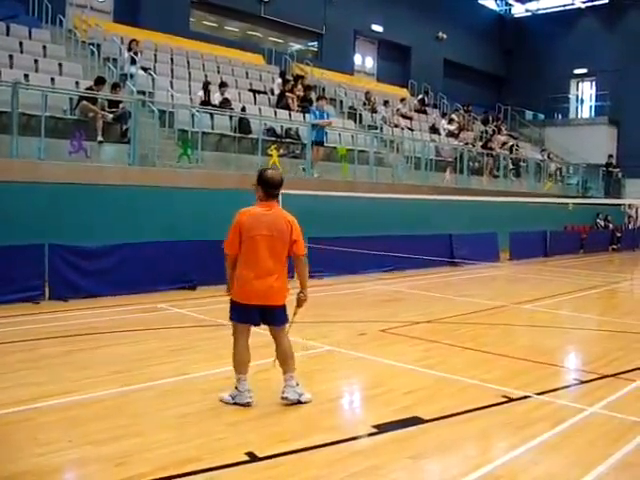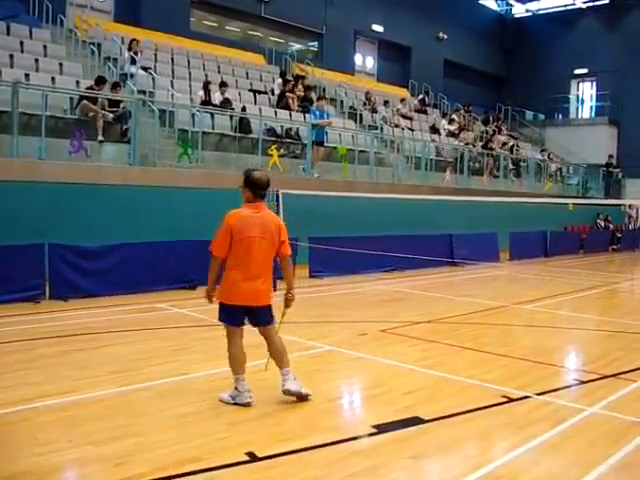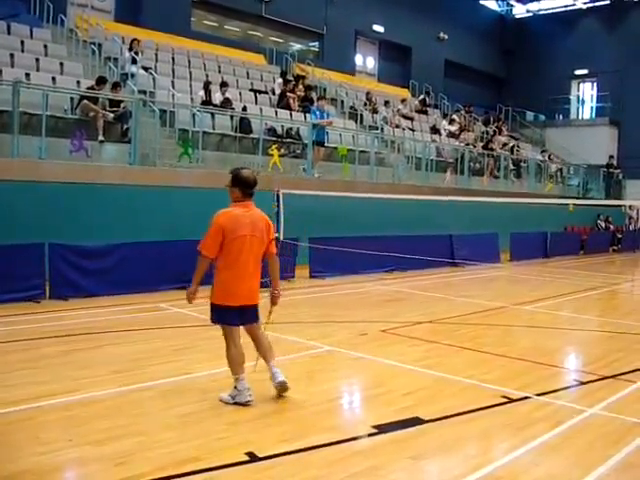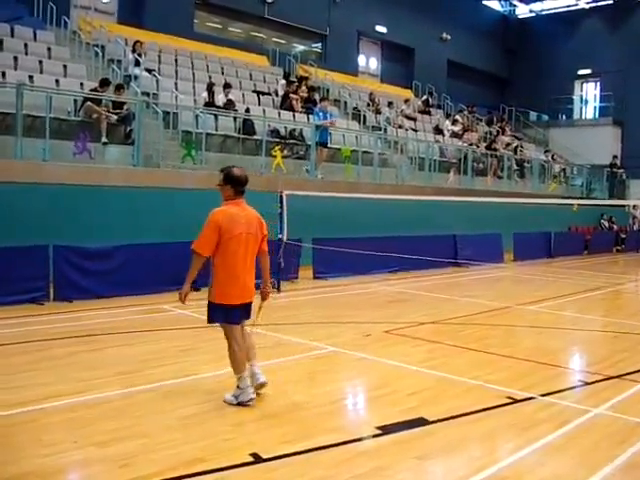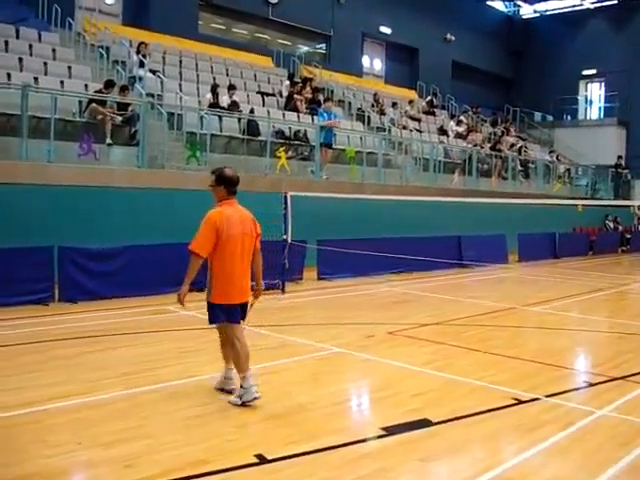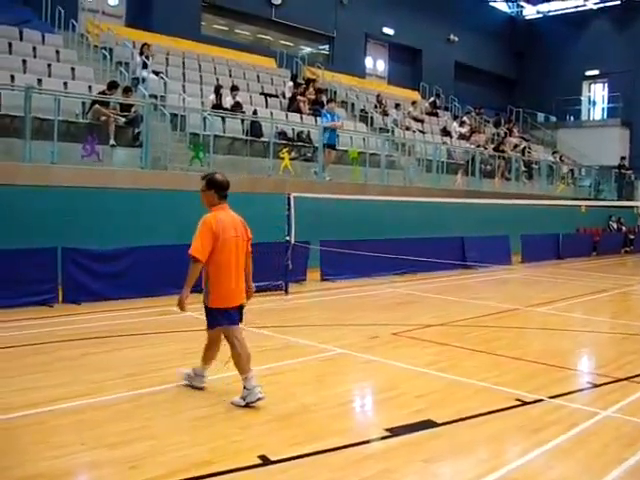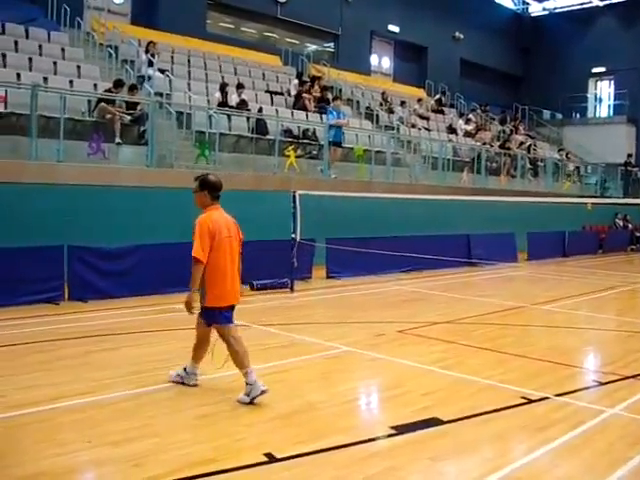
dt=0.1s
person 1, frame 1
left shoulder: (244, 216)
right shoulder: (289, 221)
left elbow: (230, 255)
right elbow: (299, 258)
left wrist: (230, 281)
right wrist: (303, 289)
left hip: (245, 290)
right hip: (275, 292)
left knee: (240, 337)
right knee: (281, 338)
left ankle: (242, 391)
right ankle: (291, 388)
person 1, frame 2
left shoulder: (233, 218)
right shoulder: (276, 221)
left elbow: (217, 256)
right elbow: (286, 259)
left wrist: (211, 284)
right wrist: (290, 290)
left hip: (232, 291)
right hip: (261, 293)
left knee: (234, 338)
right knee: (271, 335)
left ankle: (241, 391)
right ankle: (289, 381)
person 1, frame 3
left shoulder: (224, 217)
right shoulder: (263, 219)
left elbow: (207, 255)
right elbow: (272, 257)
left wrist: (195, 284)
right wrist: (275, 287)
left hip: (226, 292)
right hip: (250, 291)
left knee: (232, 338)
right knee: (256, 332)
left ankle: (241, 390)
right ankle: (276, 374)
person 1, frame 4
left shoulder: (219, 216)
right shoulder: (256, 217)
left elbow: (201, 253)
right elbow: (264, 254)
left wrist: (188, 283)
right wrist: (266, 283)
left hip: (223, 291)
right hip: (246, 290)
left knee: (233, 336)
right knee: (241, 331)
left ankle: (244, 389)
right ankle: (256, 374)
person 1, frame 5
left shoulder: (215, 216)
right shoulder: (248, 216)
left elbow: (199, 254)
right elbow: (257, 253)
left wrist: (186, 285)
right wrist: (258, 281)
left hip: (222, 290)
right hip: (242, 288)
left knee: (233, 336)
right knee: (230, 332)
left ankle: (248, 388)
right ankle: (228, 378)
person 1, frame 6
left shoulder: (209, 221)
right shoulder: (238, 220)
left elbow: (198, 258)
right elbow: (247, 255)
left wrist: (187, 289)
right wrist: (249, 283)
left hip: (218, 293)
right hip: (236, 291)
left knee: (234, 338)
right knee: (214, 333)
left ankle: (251, 389)
right ankle: (198, 375)
person 1, frame 7
left shoulder: (205, 221)
right shoulder: (229, 220)
left elbow: (200, 260)
right elbow: (236, 254)
left wrist: (192, 292)
right wrist: (236, 283)
left hip: (214, 293)
right hip: (229, 289)
left knee: (230, 337)
right knee: (203, 329)
left ankle: (253, 383)
right ankle: (190, 372)
